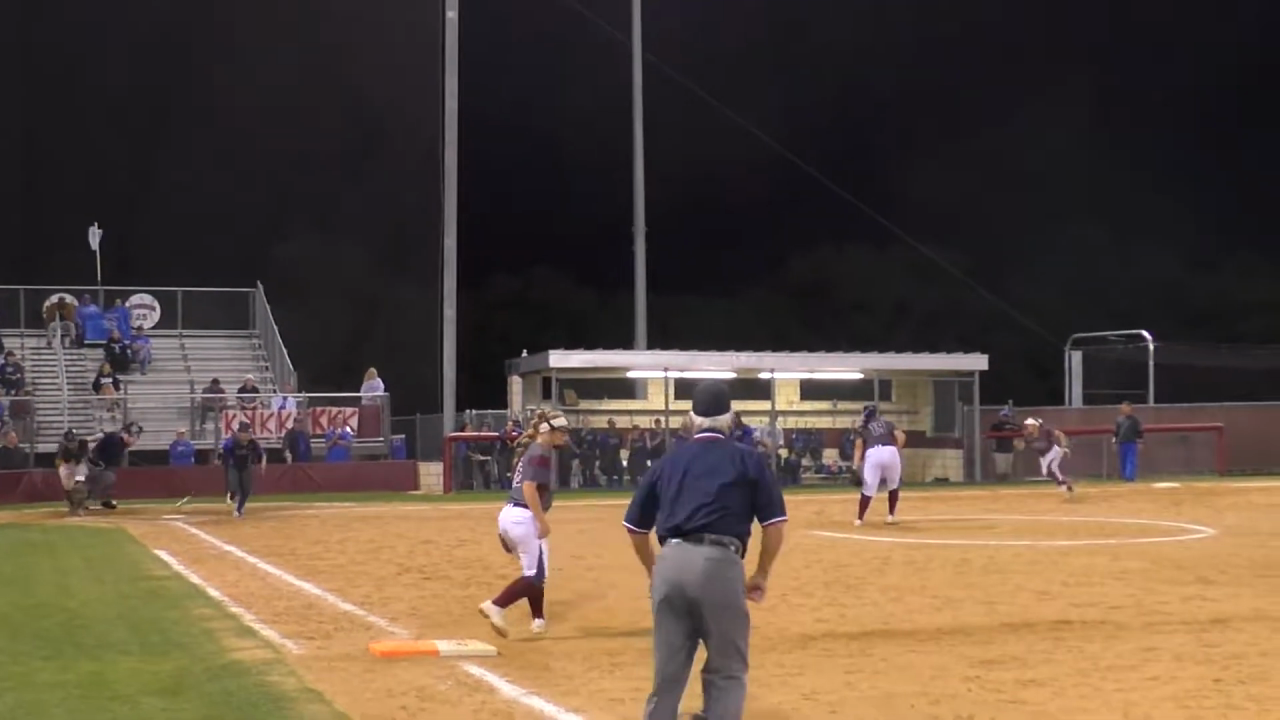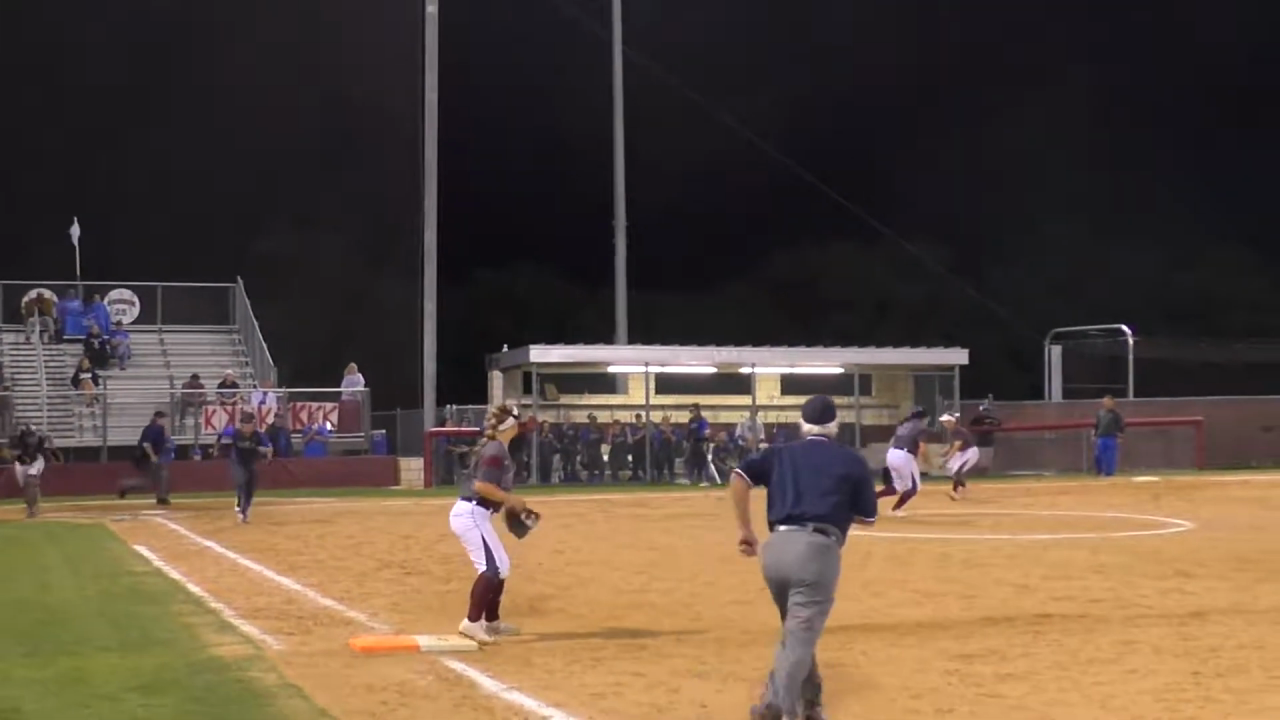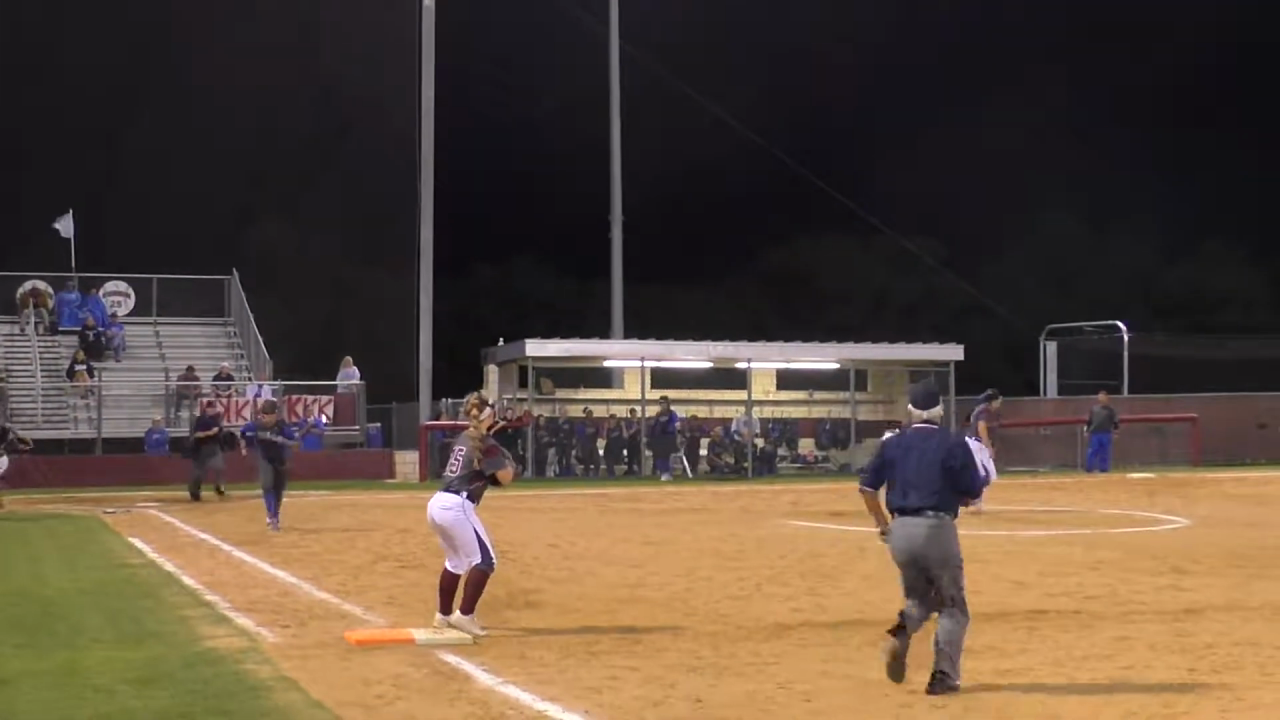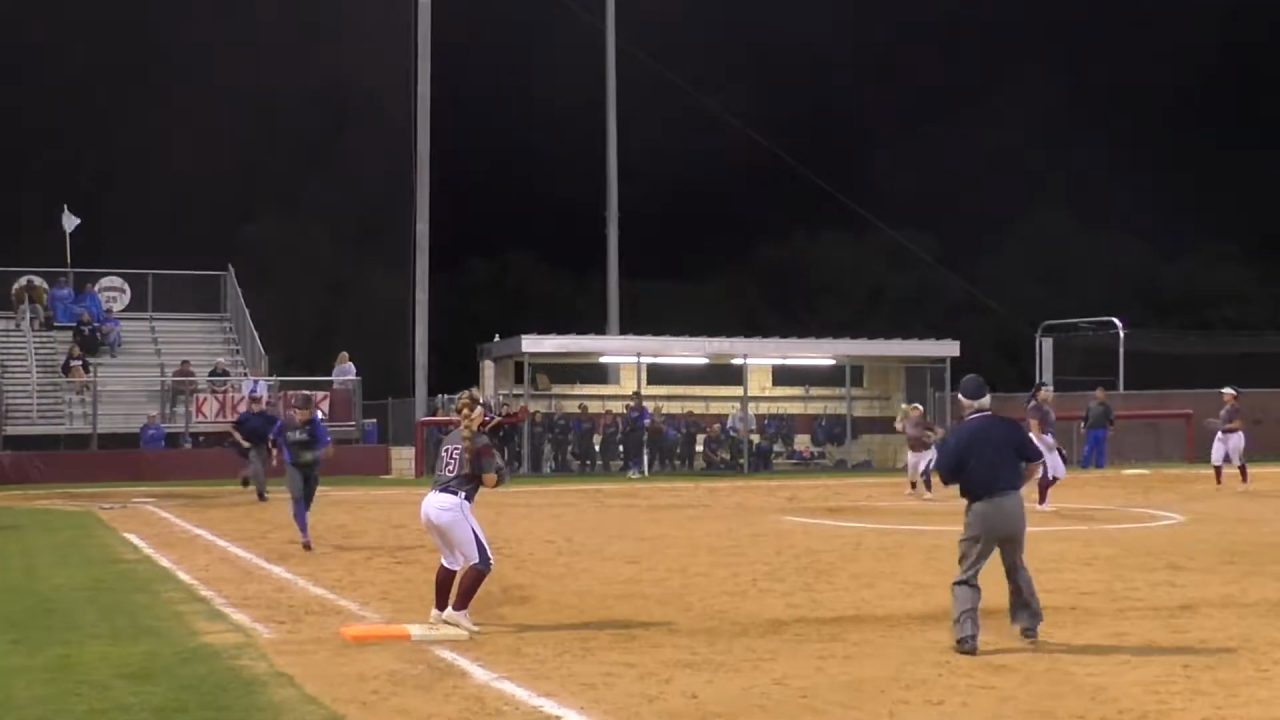
dt=0.5s
person 1, frame 1
left shoulder: (667, 463)
right shoulder: (749, 460)
left elbow: (635, 525)
right elbow: (775, 523)
left wrist: (652, 572)
right wrist: (761, 574)
left hip: (670, 564)
right hip: (719, 566)
left knee: (667, 676)
right knee: (726, 672)
person 1, frame 2
left shoulder: (779, 453)
right shoulder: (853, 461)
left elbow: (739, 477)
right elbow: (867, 517)
left wrist: (745, 531)
left hip: (775, 547)
right hip: (819, 550)
left knee: (797, 630)
right knee: (798, 640)
person 1, frame 3
left shoulder: (892, 444)
right shoulder: (954, 445)
left elbow: (867, 487)
right elbow: (973, 495)
left wrist: (881, 521)
left hip: (901, 531)
right hip: (938, 531)
left knee: (920, 599)
right knee: (952, 608)
left ankle: (901, 633)
right ankle: (944, 674)
person 1, frame 4
left shoulder: (957, 435)
right shoulder: (1009, 426)
left elbow: (946, 478)
right elbow: (1036, 461)
left wrist: (966, 473)
left hip: (982, 511)
right hip: (1013, 507)
left knee: (965, 576)
right knee: (1015, 567)
left ankle: (965, 636)
right ankle: (1029, 624)
person 2, frame 1
left shoulder: (530, 451)
right shoulder: (542, 454)
right elbow: (529, 488)
right wrist: (542, 521)
left hip: (508, 515)
right hip: (524, 518)
left knee: (531, 570)
right knee: (536, 575)
left ankle: (538, 620)
right ankle: (496, 606)
person 2, frame 2
left shoulder: (497, 449)
right shoulder: (495, 452)
right elbow: (481, 486)
left wrist: (511, 500)
right wrist: (512, 500)
left hip: (467, 513)
right hip: (470, 514)
left knee: (501, 567)
right knee: (492, 569)
left ankle: (491, 621)
right ankle: (472, 623)
person 2, frame 3
left shoulder: (463, 439)
right shoulder: (486, 443)
right elbow: (505, 477)
left wrist: (490, 473)
right wrist: (508, 466)
left hip: (437, 504)
right hip: (457, 506)
left knee: (455, 561)
right knee: (484, 561)
left ankle: (444, 615)
right ankle: (464, 616)
person 2, frame 4
left shoulder: (448, 439)
right shoulder: (481, 442)
right elbow: (490, 481)
right wrist: (497, 474)
left hip: (430, 503)
right hip: (452, 506)
left knee: (451, 559)
right knee: (481, 562)
left ankle: (439, 611)
right ankle: (456, 611)
